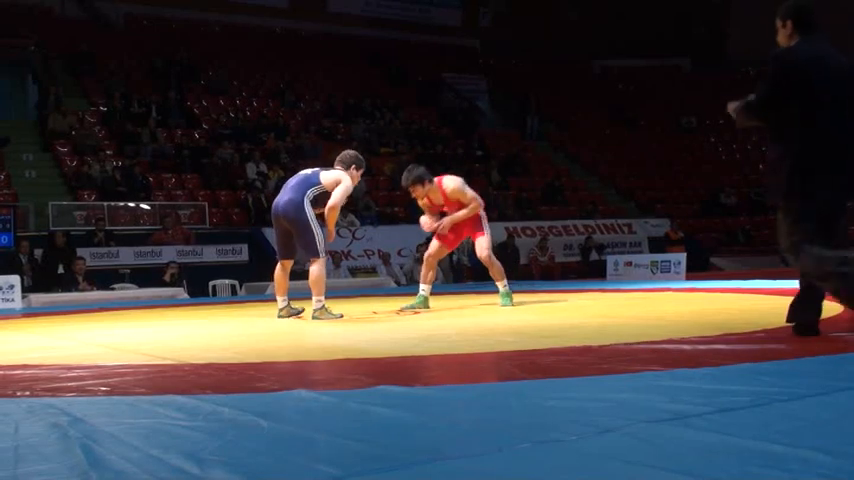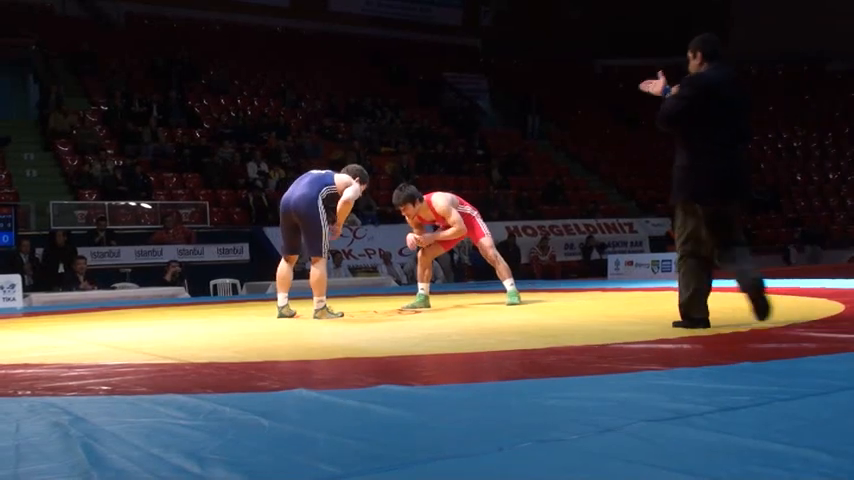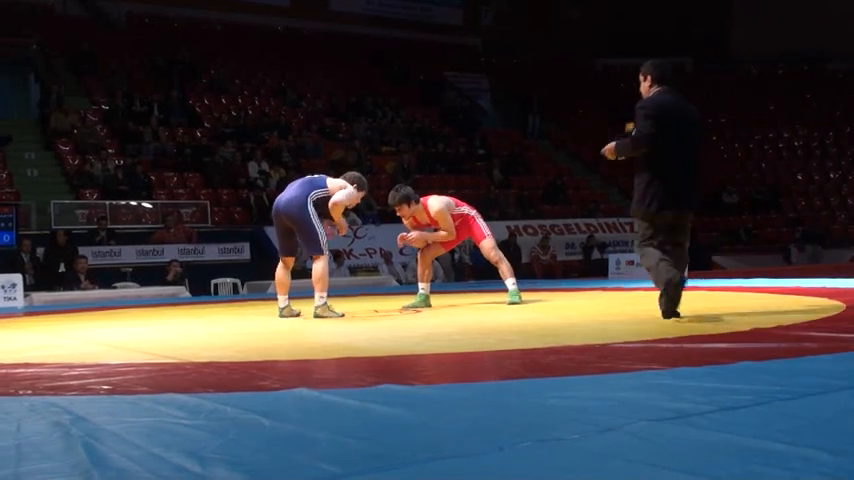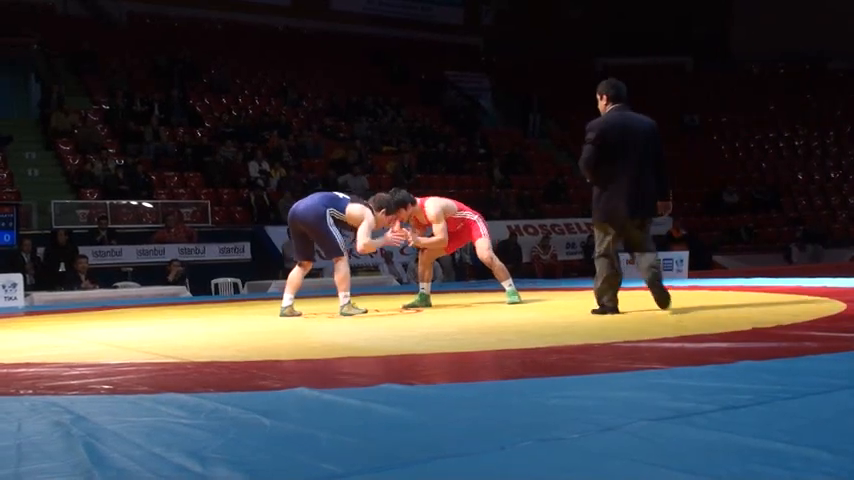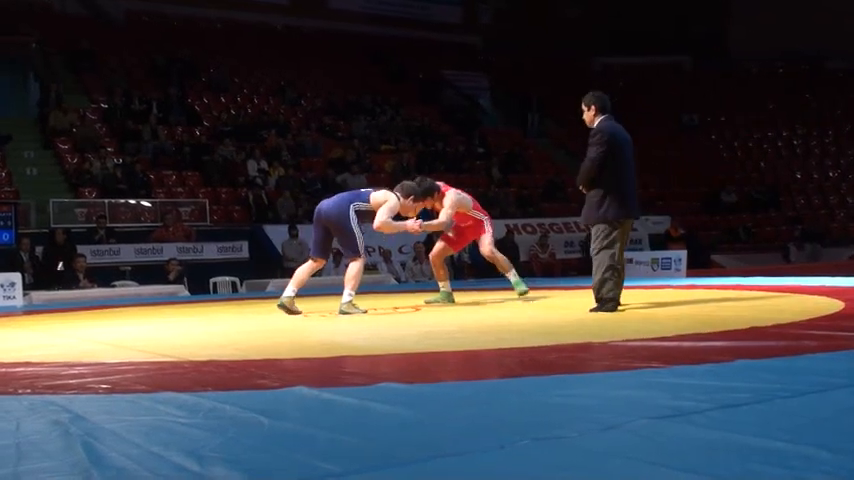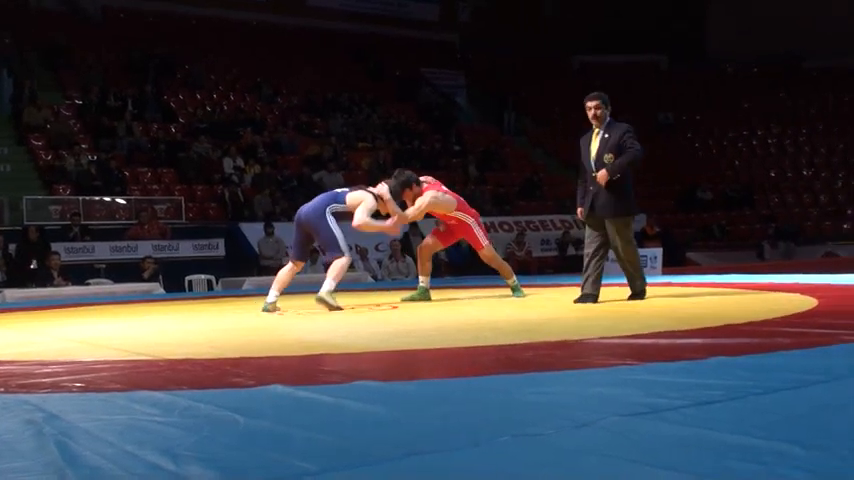
dt=0.5s
person 1, frame 1
left shoulder: (787, 59)
left elbow: (762, 107)
left wrist: (740, 111)
left hip: (798, 168)
left knee: (798, 244)
right knee: (818, 238)
right ankle: (806, 316)
person 1, frame 2
left shoulder: (696, 82)
right shoulder: (734, 85)
left elbow: (667, 120)
left wrist: (669, 99)
right wrist: (667, 91)
left hip: (698, 177)
right hip: (732, 177)
left knee: (692, 246)
right knee: (732, 242)
left ankle: (694, 313)
right ankle: (752, 283)
person 1, frame 3
left shoulder: (650, 104)
right shoulder: (690, 109)
left elbow: (642, 141)
left wrist: (618, 147)
left hip: (655, 191)
right hip: (684, 190)
left knee: (648, 244)
right knee: (676, 246)
left ankle: (670, 281)
right ankle: (670, 304)
person 1, frame 4
left shoulder: (598, 126)
right shoulder: (647, 124)
left elbow: (586, 164)
right elbow: (659, 163)
left wrist: (595, 177)
right wrist: (664, 196)
left hip: (609, 200)
right hip: (641, 200)
left knee: (606, 253)
right knee: (643, 247)
left ankle: (607, 302)
right ankle: (655, 282)
person 1, frame 5
left shoulder: (601, 131)
right shoulder: (621, 132)
left elbow: (592, 164)
left wrist: (583, 183)
left hip: (607, 201)
right hip: (625, 202)
left knee: (603, 250)
right knee: (616, 251)
left ankle: (607, 297)
right ankle: (611, 296)
person 1, frame 6
left shoulder: (622, 130)
right shoulder: (586, 140)
left elbow: (636, 153)
left wrist: (610, 171)
right wrist: (581, 202)
left hip: (617, 200)
right hip: (594, 203)
left knee: (624, 247)
right knee: (593, 248)
left ankle: (638, 288)
right ankle: (590, 292)
person 2, frame 1
left shoulder: (318, 174)
right shoulder: (346, 180)
right elbow: (333, 205)
left wrist: (322, 207)
right wrist: (331, 226)
left hip: (278, 205)
right hip: (297, 205)
left knee: (285, 261)
right knee: (318, 257)
left ankle: (283, 307)
right ankle: (319, 309)
person 2, frame 2
left shoulder: (321, 177)
right shoulder: (352, 185)
right elbow: (347, 200)
right wrist: (338, 224)
left hip: (287, 201)
right hip: (308, 201)
left knee: (289, 257)
right knee: (319, 258)
left ankle: (282, 306)
right ankle: (320, 309)
person 2, frame 3
left shoulder: (324, 184)
right shoulder: (349, 189)
right elbow: (335, 202)
right wrist: (339, 221)
left hip: (279, 204)
right hip: (298, 204)
left knee: (286, 259)
right knee: (321, 254)
left ankle: (284, 307)
right ankle: (321, 307)
person 2, frame 4
left shoulder: (358, 207)
right shoulder: (369, 216)
right elbow: (362, 247)
right wrist: (384, 241)
left hip: (296, 211)
right hip: (315, 212)
left knee: (304, 263)
right knee: (340, 257)
left ankle: (286, 306)
right ankle: (346, 305)
person 2, frame 5
left shoulder: (385, 195)
right shoulder: (395, 201)
right elbow: (379, 224)
right wrist: (405, 226)
left hip: (323, 208)
right hip: (341, 210)
left knee: (317, 261)
right knee: (357, 258)
left ankle: (287, 297)
right ankle: (346, 303)
person 2, frame 6
left shoulder: (366, 192)
right shoulder: (370, 200)
right elbow: (358, 222)
right wrist: (385, 227)
left hip: (304, 212)
right hip: (319, 214)
left knee: (295, 263)
right knee: (343, 256)
left ankle: (270, 302)
right ankle: (325, 292)
person 3, frame 1
left shoulder: (451, 185)
right shoulder: (422, 199)
left elbow: (478, 205)
right elbow: (434, 222)
left wrist: (451, 219)
right wrist: (425, 221)
left hip: (474, 216)
right hip: (456, 222)
left knee: (484, 255)
right knee: (429, 256)
left ankle: (505, 293)
right ankle: (422, 299)
person 3, frame 2
left shoulder: (440, 203)
right shoulder: (412, 217)
left elbow: (461, 229)
right elbow: (424, 241)
left wrist: (433, 236)
right wrist: (413, 238)
left hip: (469, 218)
right hip: (449, 225)
left knee: (490, 253)
right knee: (423, 255)
left ankle: (512, 292)
right ankle: (422, 298)
person 3, frame 3
left shoulder: (435, 207)
right shoulder: (409, 219)
left elbow: (451, 234)
right elbow: (422, 243)
left wrist: (423, 235)
right wrist: (409, 239)
left hip: (470, 219)
right hip: (452, 225)
left knee: (493, 254)
right knee: (423, 255)
left ankle: (513, 292)
right ankle: (423, 297)
person 3, frame 4
left shoulder: (432, 209)
right shoulder: (412, 216)
left elbow: (443, 241)
right elbow: (423, 241)
left wrist: (418, 240)
right wrist: (408, 236)
left hip: (472, 223)
right hip: (455, 231)
left knee: (486, 256)
right knee: (424, 255)
left ankle: (512, 292)
right ankle: (424, 297)
person 3, frame 5
left shoulder: (450, 198)
right shoulder: (434, 188)
left elbow: (443, 223)
left wrist: (422, 225)
left hip: (480, 222)
right hip: (461, 227)
left knee: (488, 252)
right knee: (434, 256)
left ankle: (517, 281)
right ankle: (446, 294)
person 3, frame 6
left shoulder: (429, 198)
right shoulder: (423, 182)
left elbow: (405, 218)
right elbow: (416, 217)
right wrist: (408, 199)
left hip: (468, 222)
right hip: (452, 224)
left knee: (492, 259)
right knee: (423, 249)
left ankle: (515, 287)
right ankle: (423, 291)
